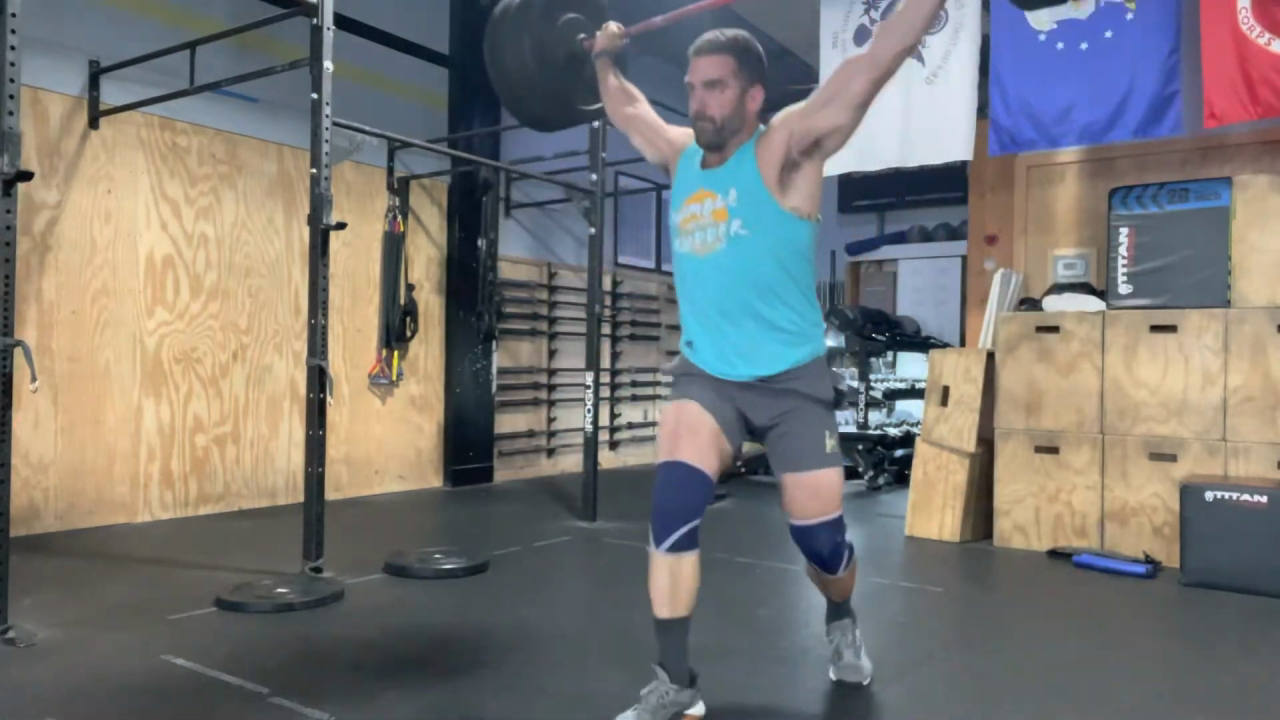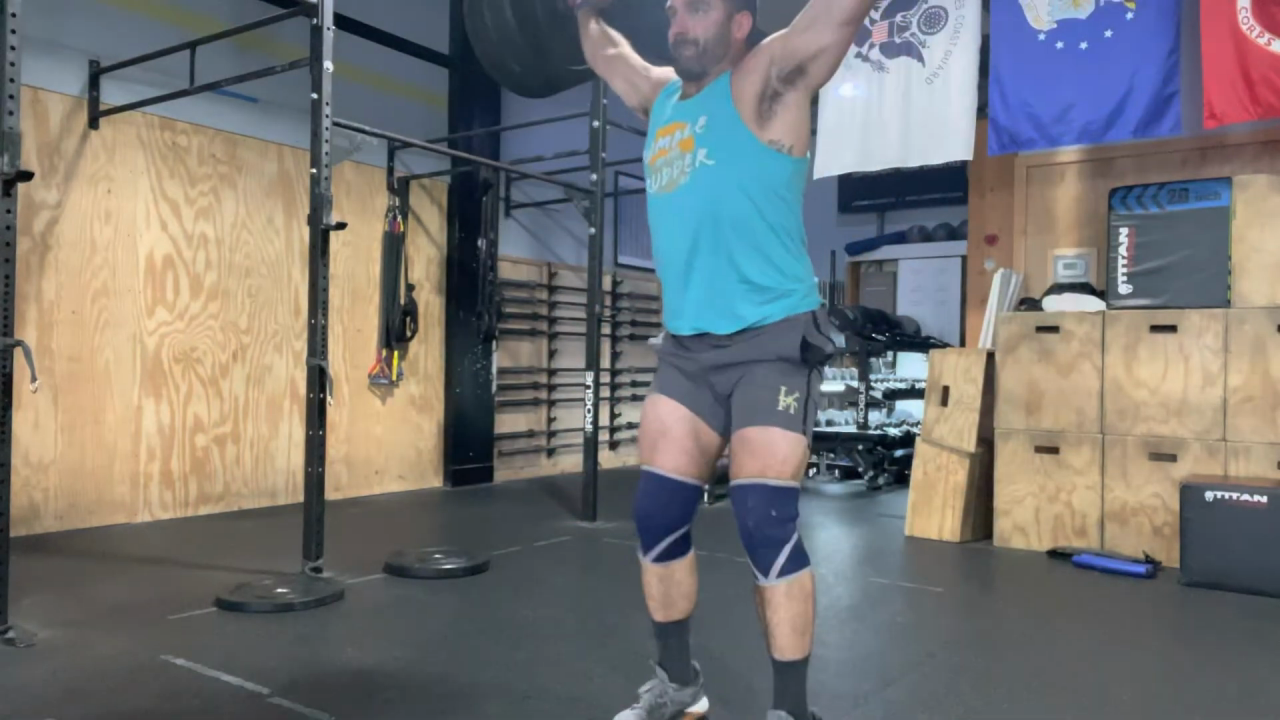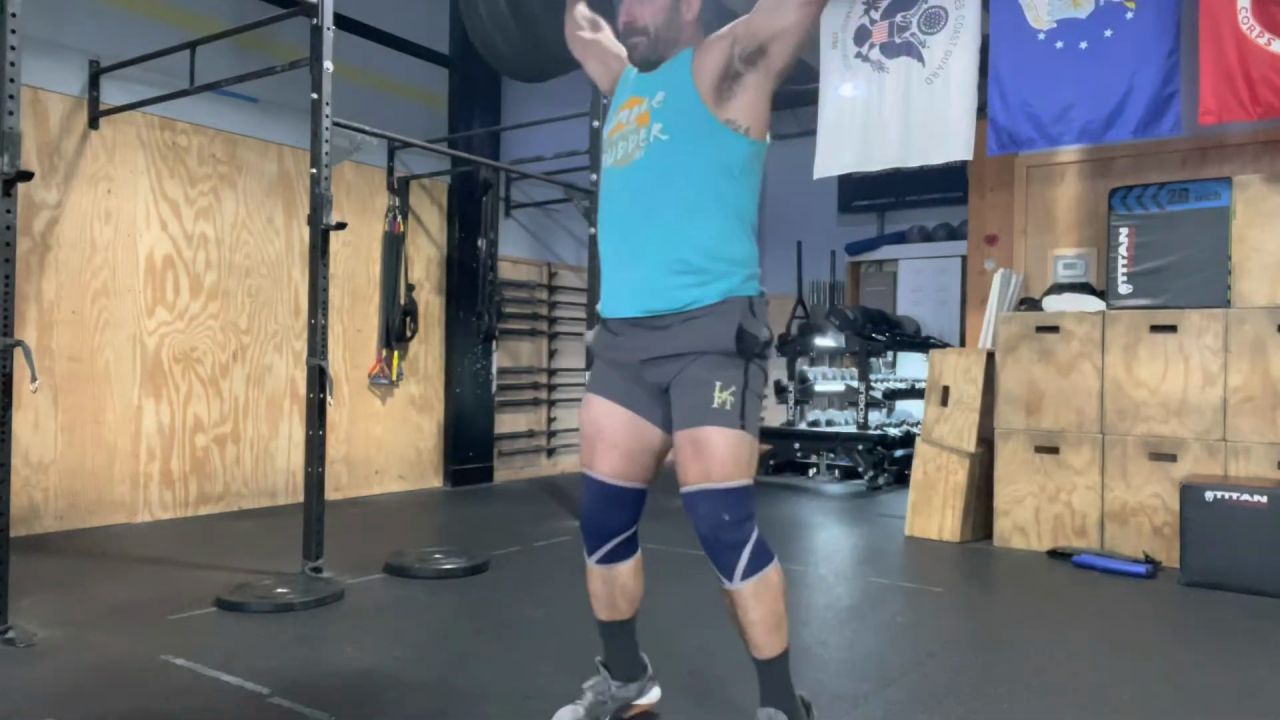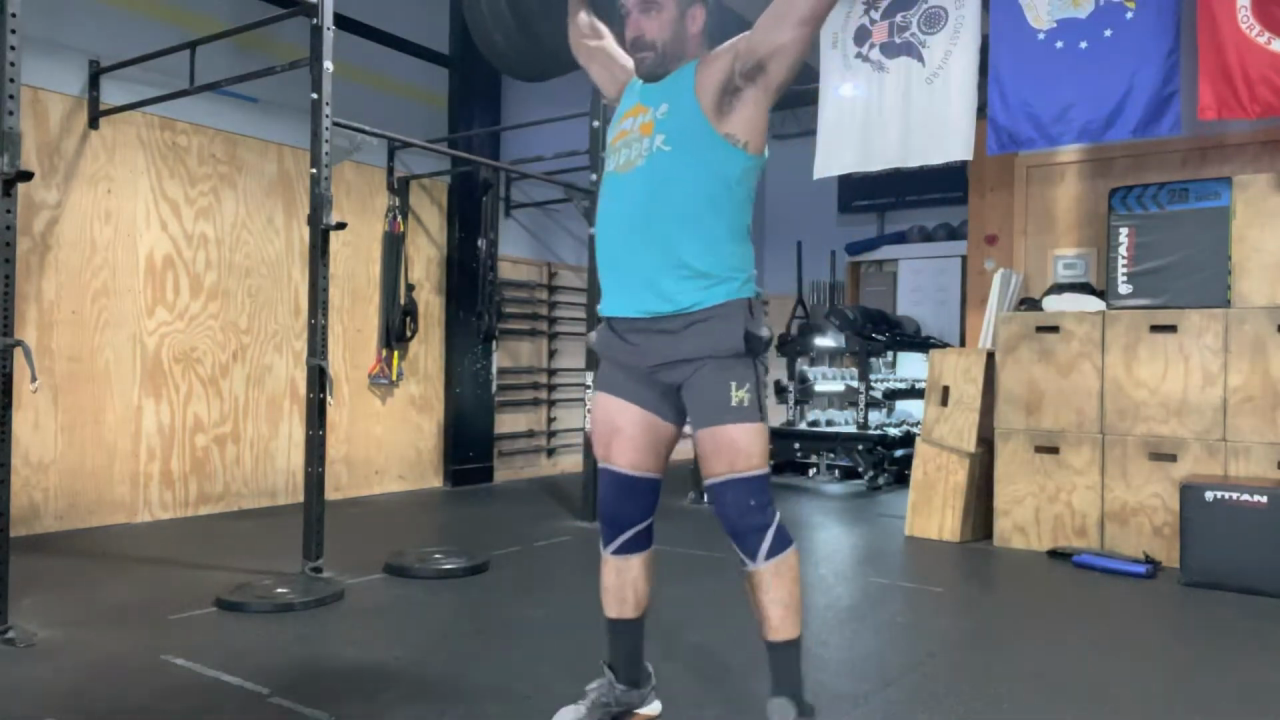
dt=0.4s
person 1, frame 1
left shoulder: (787, 148)
right shoulder: (681, 154)
left elbow: (876, 63)
right elbow: (627, 111)
right wrist: (606, 59)
left hip: (792, 376)
right hip: (705, 373)
left knee: (817, 534)
right knee: (674, 507)
left ankle: (841, 623)
person 1, frame 2
left shoulder: (768, 80)
right shoulder: (662, 95)
left hip: (773, 340)
right hip: (688, 346)
left knee: (764, 522)
right knee: (658, 512)
person 1, frame 3
left shoulder: (728, 61)
right shoulder: (627, 78)
left hip: (708, 326)
right hip: (623, 333)
left knee: (721, 520)
right knee: (604, 519)
person 1, frame 4
left shoulder: (731, 75)
right shoulder: (633, 87)
left hip: (710, 327)
right hip: (625, 333)
left knee: (745, 506)
right knee: (620, 510)
